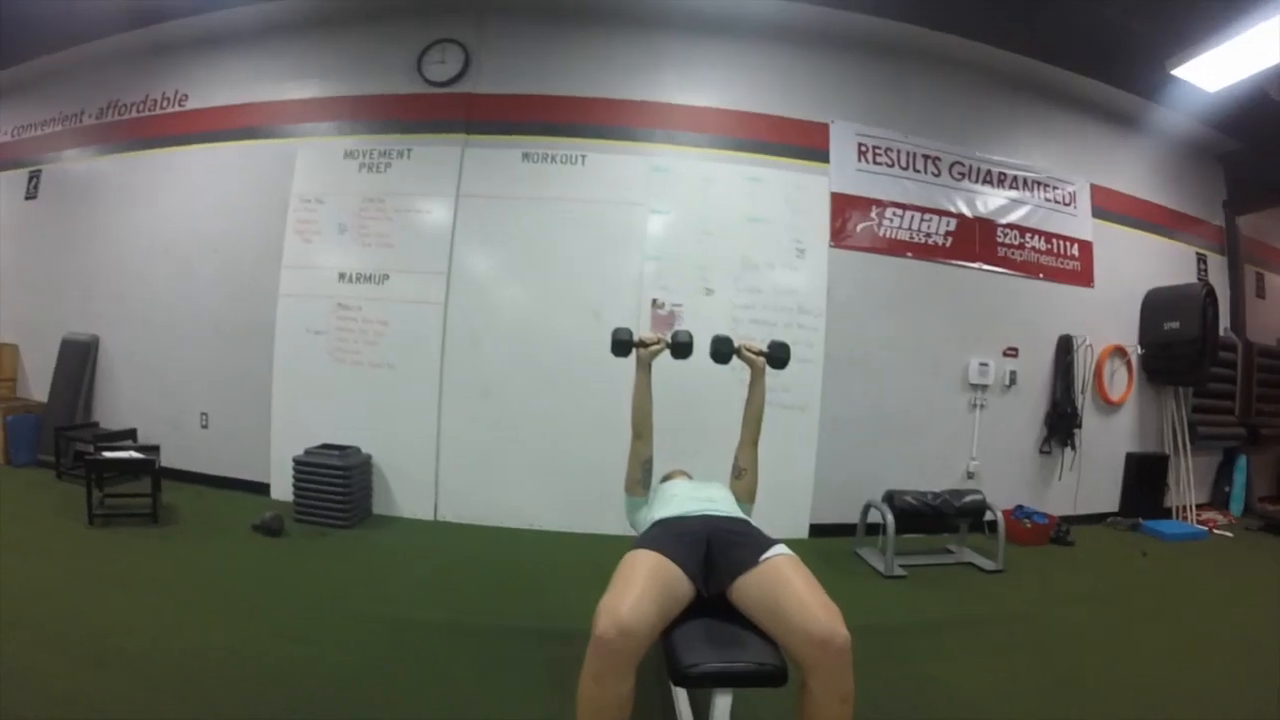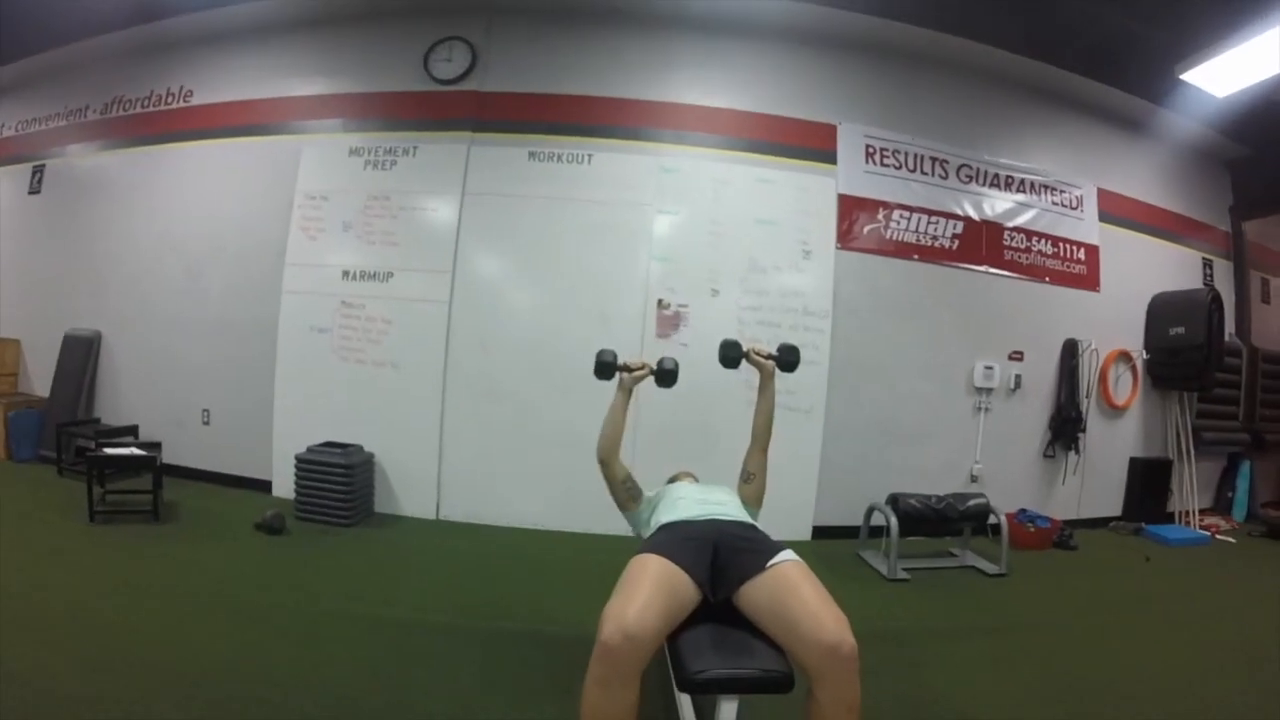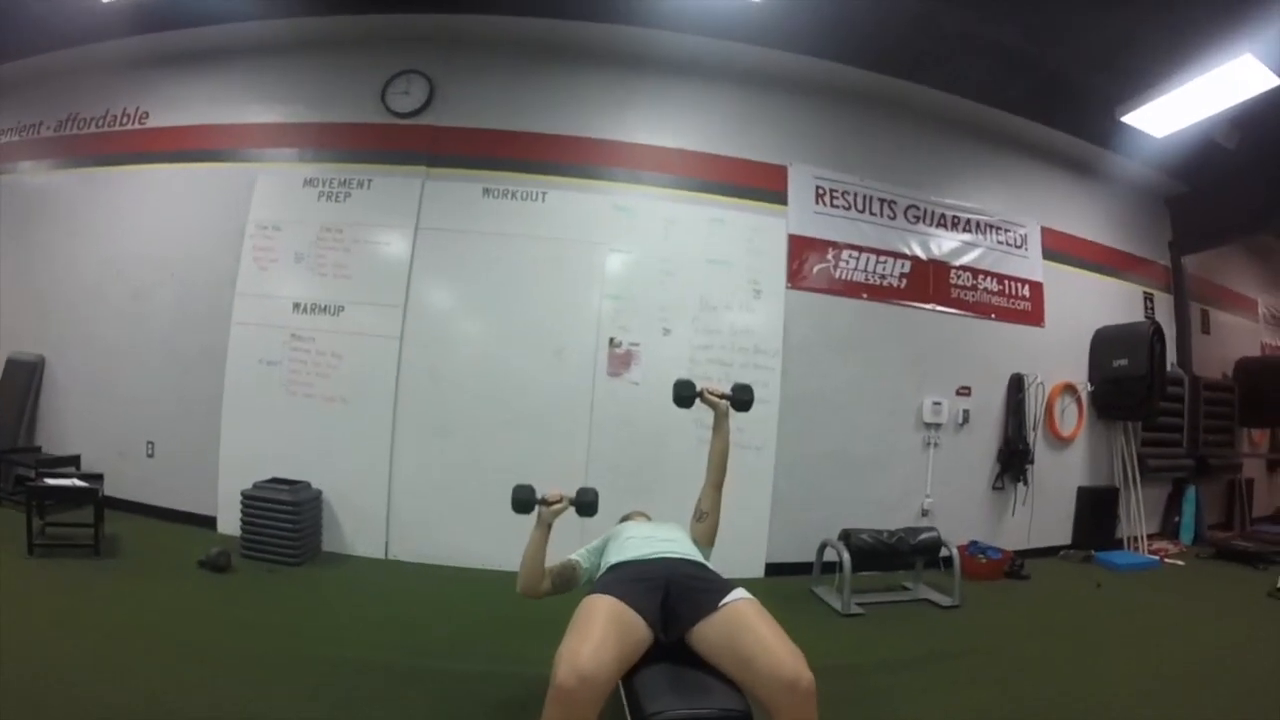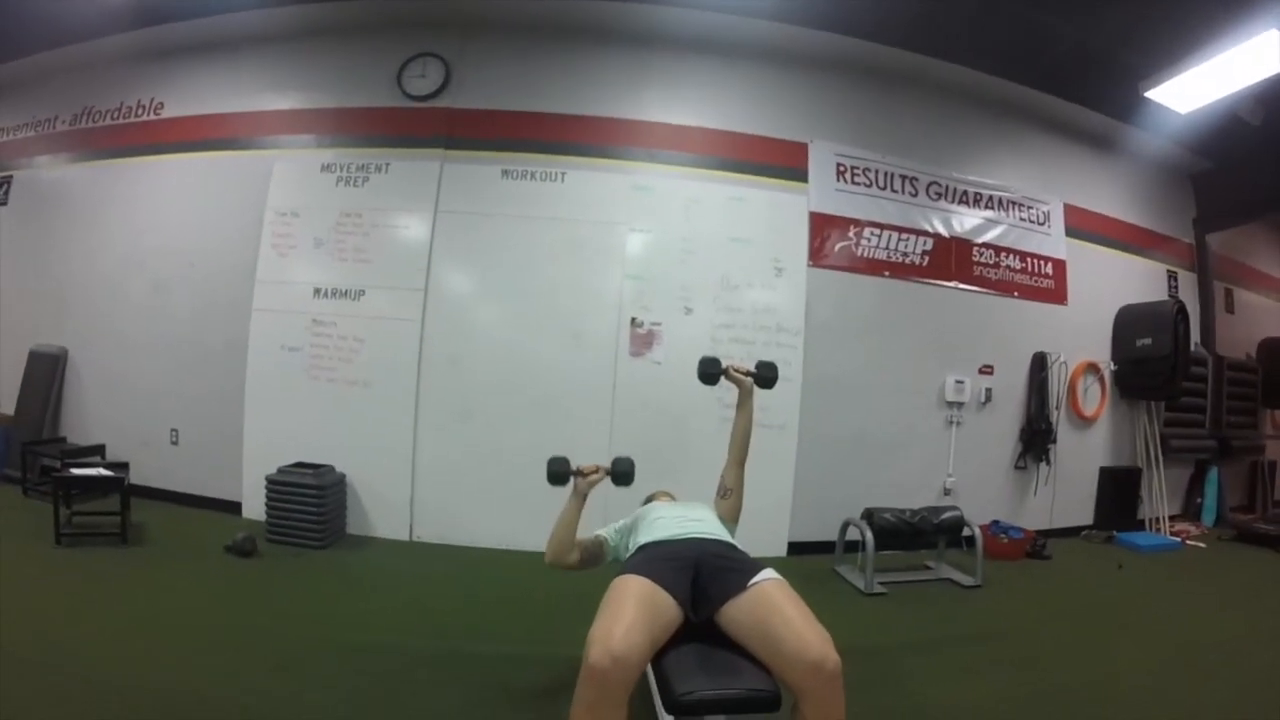
dt=0.5s
person 1, frame 1
left shoulder: (729, 497)
right shoulder: (649, 504)
left elbow: (748, 442)
right elbow: (641, 438)
left wrist: (758, 373)
right wrist: (643, 367)
left knee: (832, 642)
right knee: (612, 635)
person 1, frame 2
left shoulder: (734, 500)
right shoulder: (653, 507)
left elbow: (759, 448)
right elbow: (608, 458)
left wrist: (767, 378)
right wrist: (625, 390)
left knee: (838, 651)
right knee: (617, 643)
person 1, frame 3
left shoulder: (686, 538)
right shoulder: (605, 545)
left elbow: (713, 486)
right elbow: (532, 586)
left wrist: (721, 418)
right wrist: (544, 523)
left knee: (796, 685)
right knee: (572, 683)
person 1, frame 4
left shoulder: (710, 516)
right shoulder: (631, 525)
left elbow: (735, 463)
right elbow: (558, 557)
left wrist: (745, 394)
right wrist: (579, 494)
left knee: (822, 667)
right knee: (605, 664)
